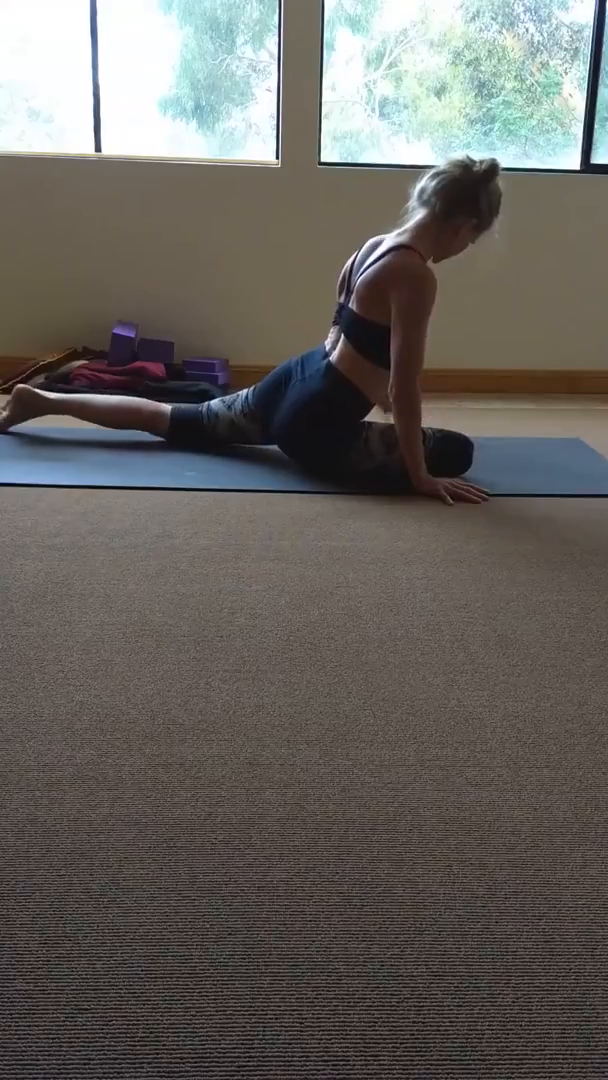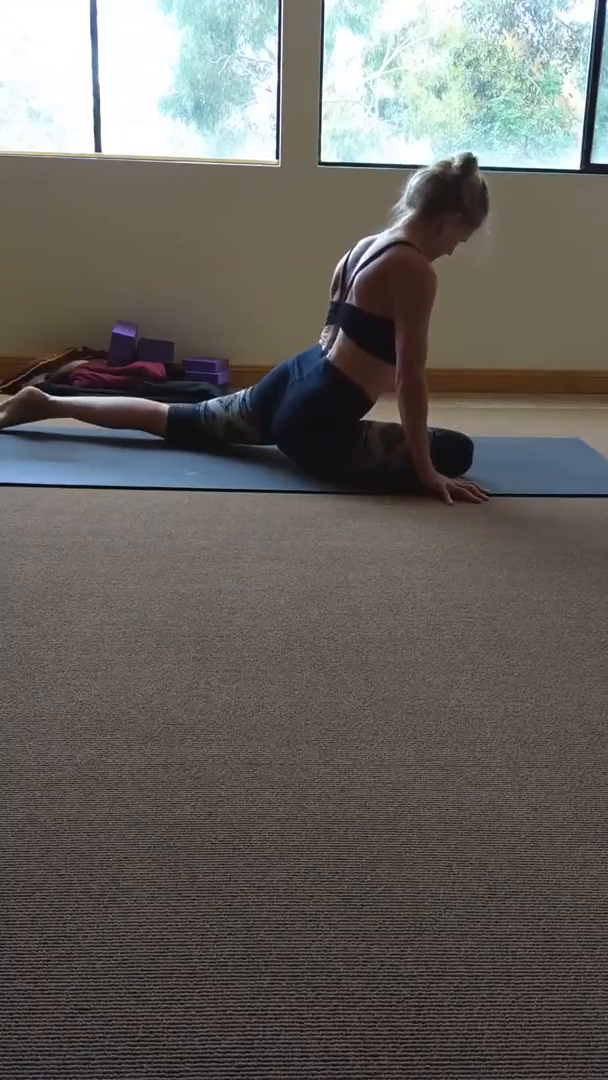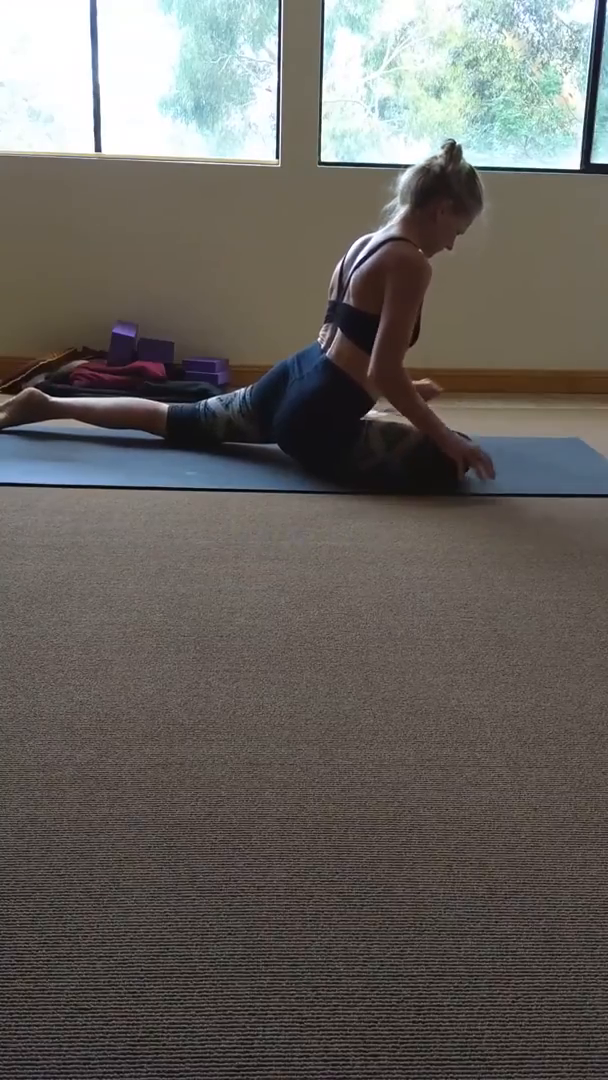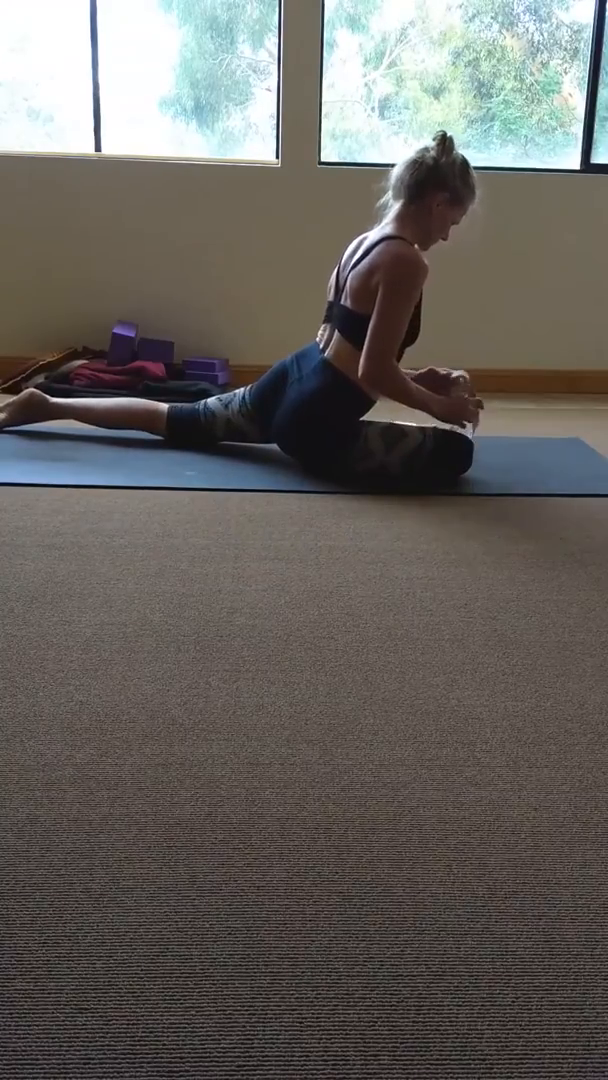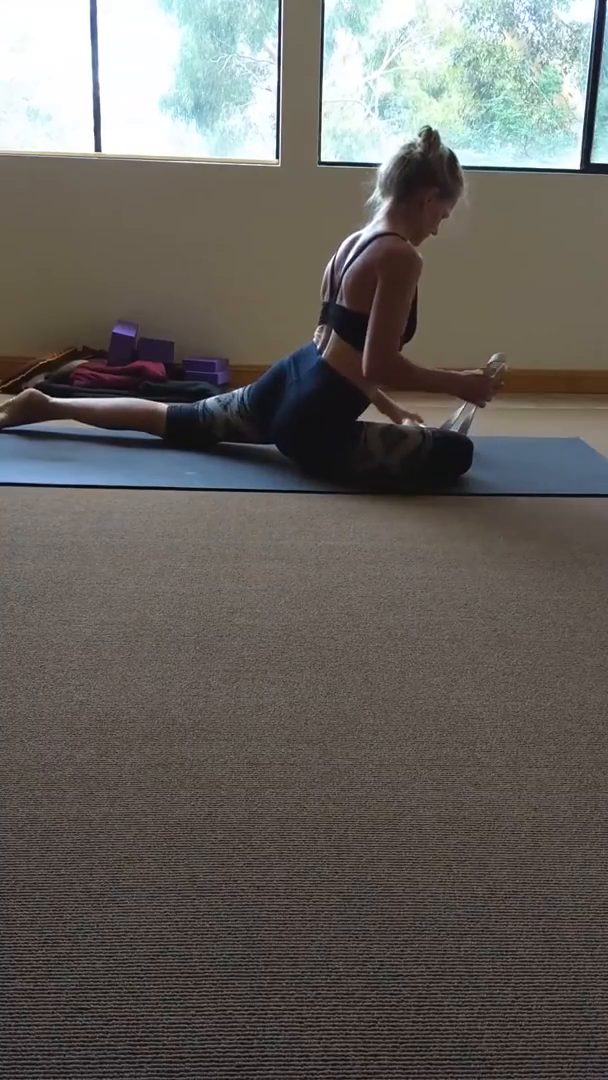
dt=0.5s
person 1, frame 1
left shoulder: (375, 245)
right shoulder: (415, 276)
right elbow: (404, 384)
left wrist: (381, 396)
right wrist: (419, 476)
left hip: (293, 382)
right hip: (317, 426)
left knee: (174, 420)
left ankle: (45, 399)
person 1, frame 2
left shoulder: (365, 246)
right shoulder: (415, 271)
right elbow: (410, 379)
right wrist: (426, 472)
left hip: (292, 381)
right hip: (318, 427)
left knee: (176, 421)
left ankle: (47, 402)
person 1, frame 3
left shoulder: (365, 244)
right shoulder: (410, 265)
right elbow: (383, 373)
left wrist: (408, 392)
right wrist: (447, 439)
left hip: (292, 382)
right hip: (317, 424)
left knee: (175, 419)
left ankle: (47, 404)
person 1, frame 4
left shoulder: (363, 243)
right shoulder: (406, 263)
right elbow: (374, 372)
left wrist: (418, 380)
right wrist: (440, 406)
left hip: (291, 382)
right hip: (317, 424)
left knee: (177, 420)
left ankle: (48, 404)
person 1, frame 5
left shoulder: (354, 242)
right shoulder: (400, 258)
right elbow: (380, 366)
left wrist: (388, 408)
right wrist: (461, 383)
left hip: (285, 384)
right hip: (313, 426)
left knee: (171, 419)
left ankle: (47, 404)
